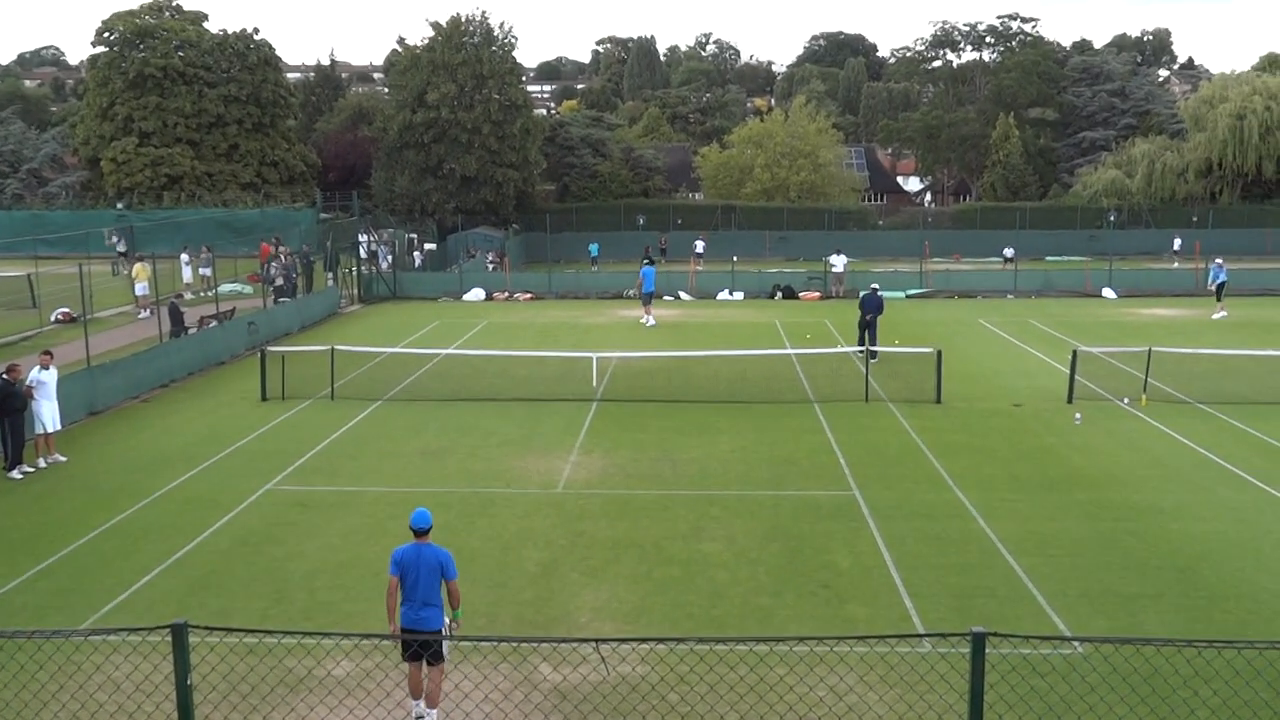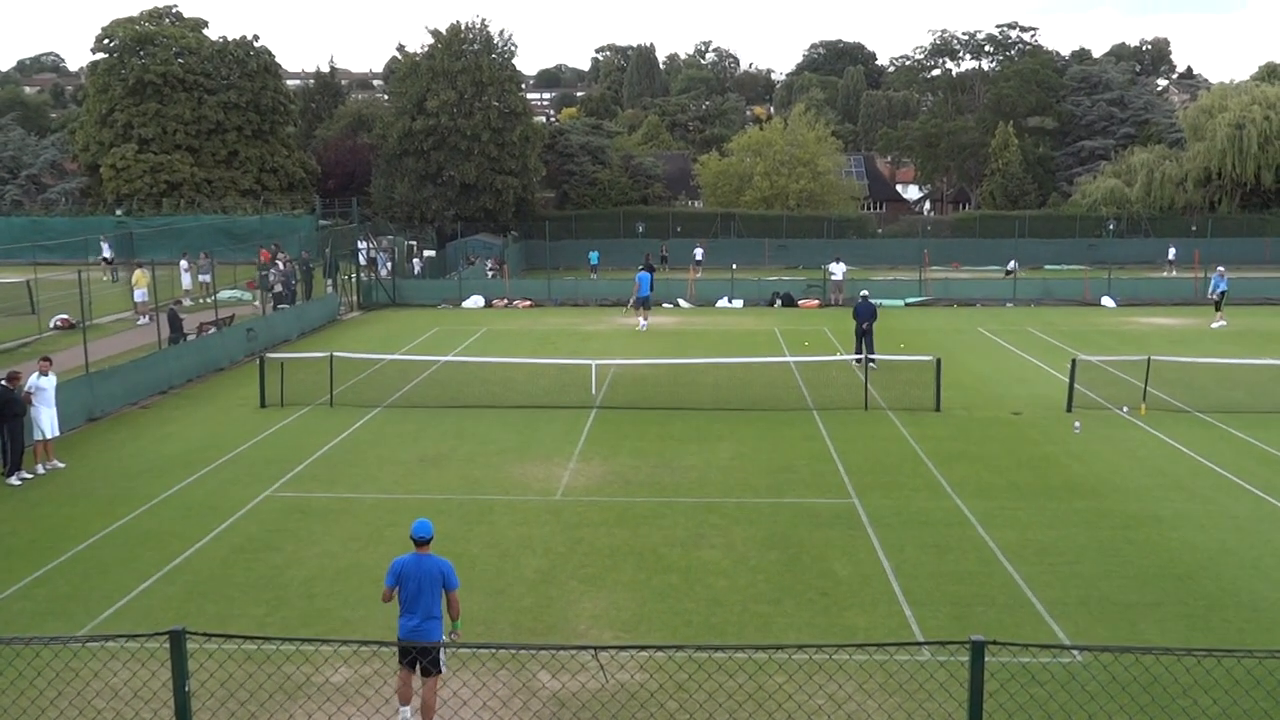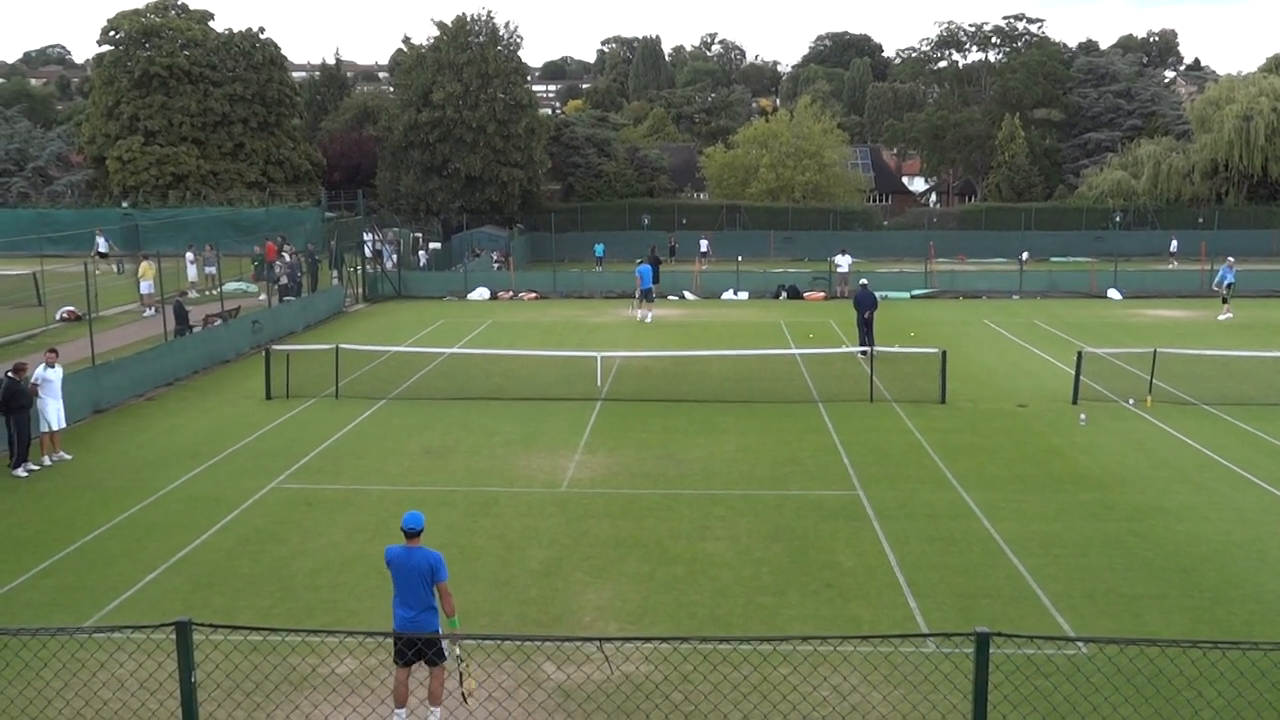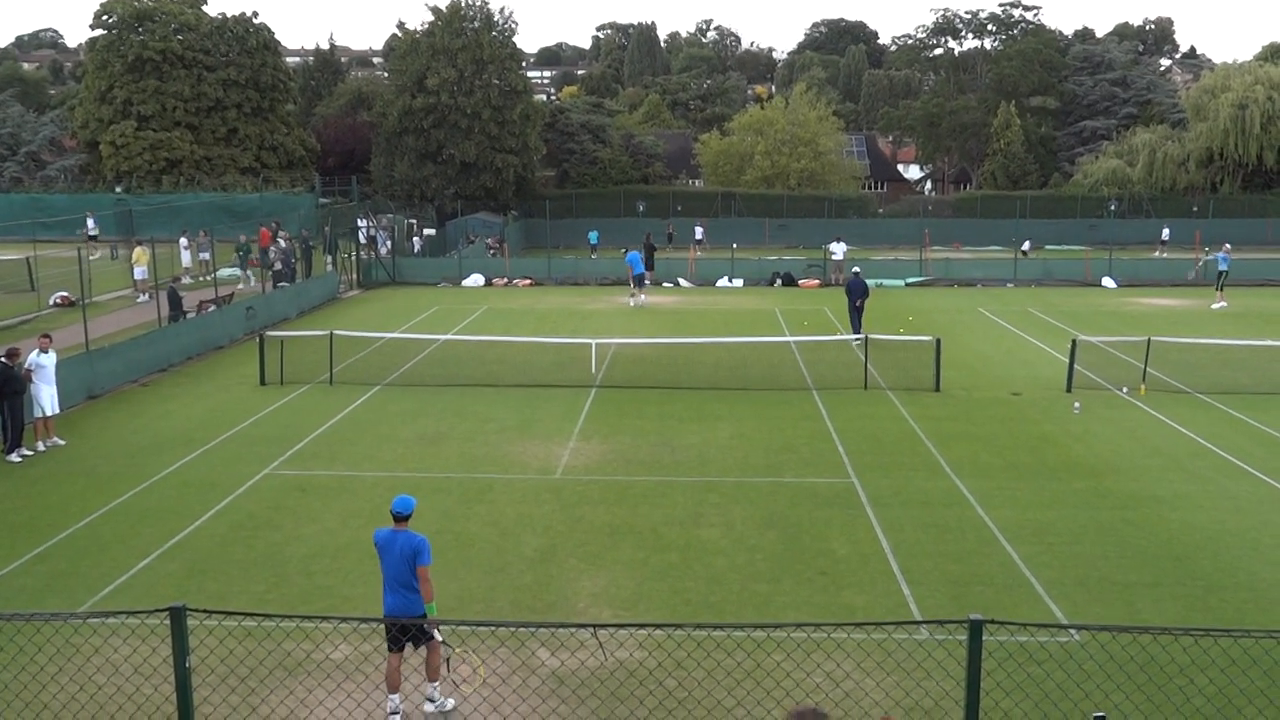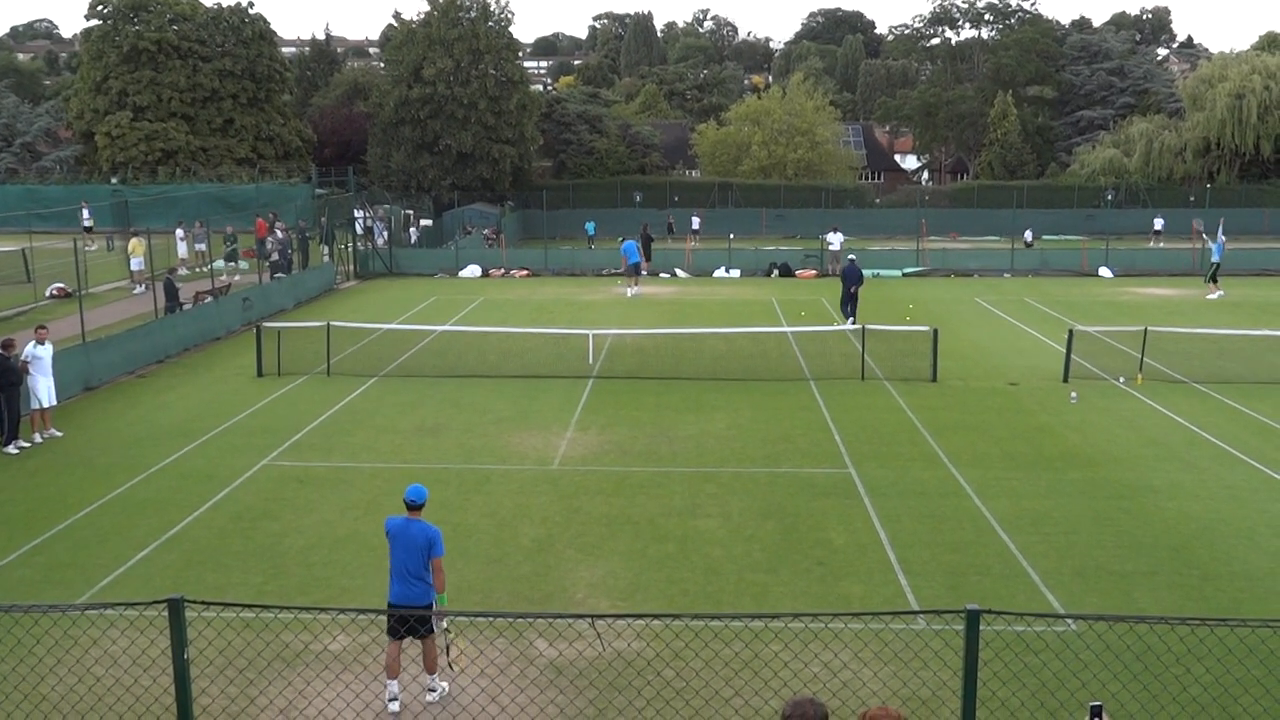
dt=0.3s
person 1, frame 1
left shoulder: (399, 554)
right shoulder: (443, 555)
left elbow: (392, 590)
right elbow: (453, 591)
left wrist: (392, 622)
right wrist: (456, 616)
left hip: (408, 622)
right hip: (433, 623)
left knee: (414, 668)
right knee: (435, 671)
person 1, frame 2
left shoulder: (398, 564)
right shoulder: (444, 566)
left elbow: (386, 597)
right elbow: (453, 601)
left wrist: (393, 594)
right wrist: (456, 626)
left hip: (406, 632)
right hip: (432, 634)
left knee: (404, 674)
right knee: (429, 684)
person 1, frame 3
left shoulder: (390, 554)
right shoulder: (434, 558)
right elbow: (444, 594)
right wrist: (453, 625)
left hip: (402, 626)
right hip: (428, 626)
left knee: (401, 673)
right knee: (437, 672)
person 1, frame 4
left shoulder: (379, 536)
right shoulder: (419, 542)
right elbow: (424, 579)
right wrist: (431, 612)
left hip: (391, 610)
right hip: (416, 609)
left knee: (394, 658)
right knee: (433, 648)
left ankle: (394, 708)
right ankle: (434, 699)
person 1, frame 5
left shoulder: (390, 524)
right shoulder: (432, 532)
right elbow: (437, 570)
right wrist: (441, 601)
left hip: (397, 598)
right hip: (422, 599)
left knee: (394, 645)
right knee: (428, 642)
left ankle: (393, 696)
right ankle: (433, 688)
